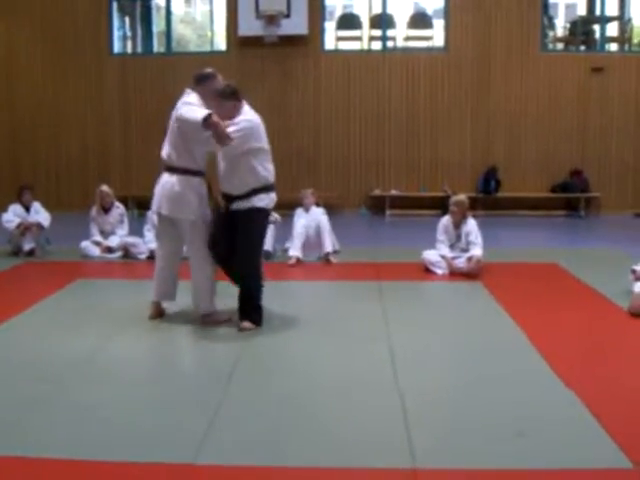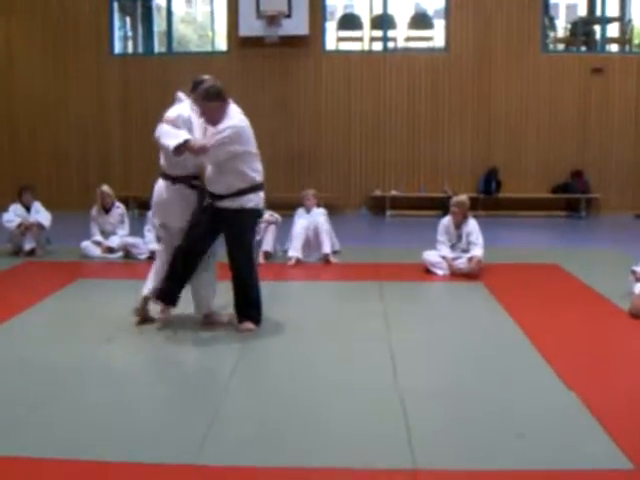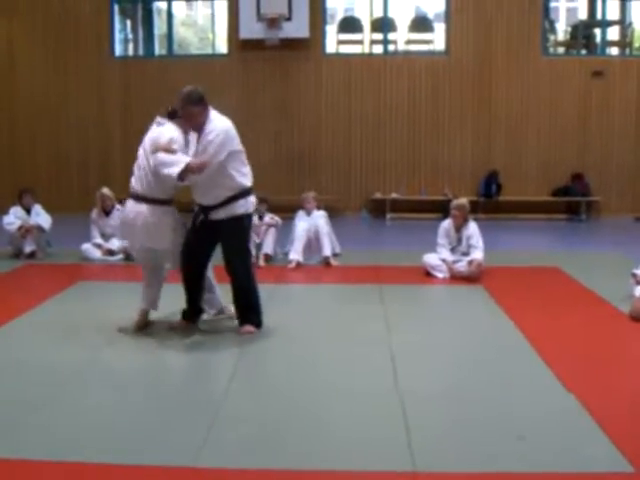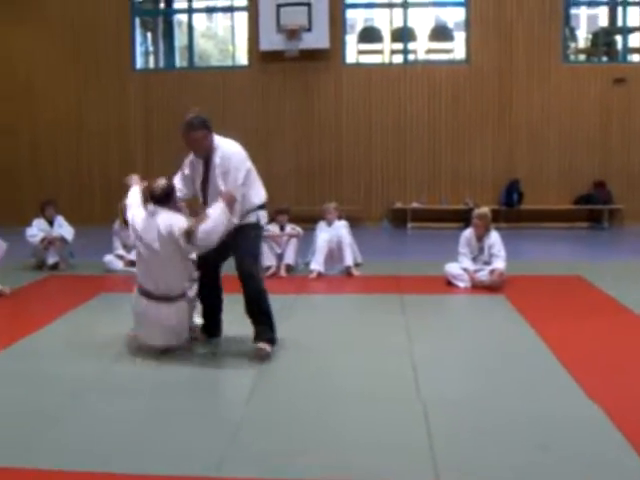
dt=0.3s
person 1, frame 1
left shoulder: (249, 122)
right shoulder: (232, 120)
left elbow: (223, 141)
left hip: (255, 199)
right hip: (233, 198)
left knee: (248, 256)
right knee: (218, 246)
left ankle: (250, 314)
right ankle: (250, 287)
person 1, frame 2
left shoulder: (235, 126)
right shoulder: (221, 116)
left elbow: (202, 150)
left wrist: (180, 138)
left hip: (243, 202)
right hip: (218, 197)
left knee: (241, 259)
right knee: (191, 244)
left ankle: (250, 315)
right ankle: (167, 296)
person 1, frame 3
left shoulder: (219, 130)
right shoulder: (203, 128)
left elbow: (199, 169)
left hip: (234, 207)
right hip: (208, 208)
left knee: (238, 265)
right knee: (191, 259)
left ankle: (251, 319)
right ankle: (192, 314)
person 1, frame 4
left shoulder: (230, 153)
right shoulder: (194, 158)
right elbow: (181, 184)
left hip: (246, 219)
left knee: (248, 273)
right knee: (206, 271)
left ankle: (264, 335)
right ankle: (211, 328)
person 2, frame 1
left shoulder: (188, 105)
right shoulder: (190, 103)
right elbow: (187, 113)
right wrist: (214, 122)
left hip: (170, 183)
right hip: (186, 186)
left knee: (167, 249)
right knee: (201, 253)
left ankle: (157, 304)
right ankle: (206, 310)
person 2, frame 2
left shoulder: (190, 112)
right shoulder: (183, 112)
right elbow: (163, 131)
right wrist: (188, 146)
left hip: (169, 189)
right hip: (181, 191)
left knee: (168, 252)
right knee: (202, 253)
left ankle: (144, 304)
right ankle: (207, 312)
person 2, frame 3
left shoulder: (157, 131)
right shoulder: (171, 135)
right elbow: (162, 159)
right wrist: (187, 166)
left hip: (134, 212)
right hip: (155, 214)
left knee: (153, 266)
left ankle: (144, 314)
right ankle: (215, 307)
person 2, frame 4
left shoulder: (139, 219)
right shoulder: (178, 226)
left elbow: (133, 206)
right elbow: (205, 235)
left wrist: (135, 187)
right wrist: (223, 205)
left hip: (144, 305)
right hip: (173, 310)
